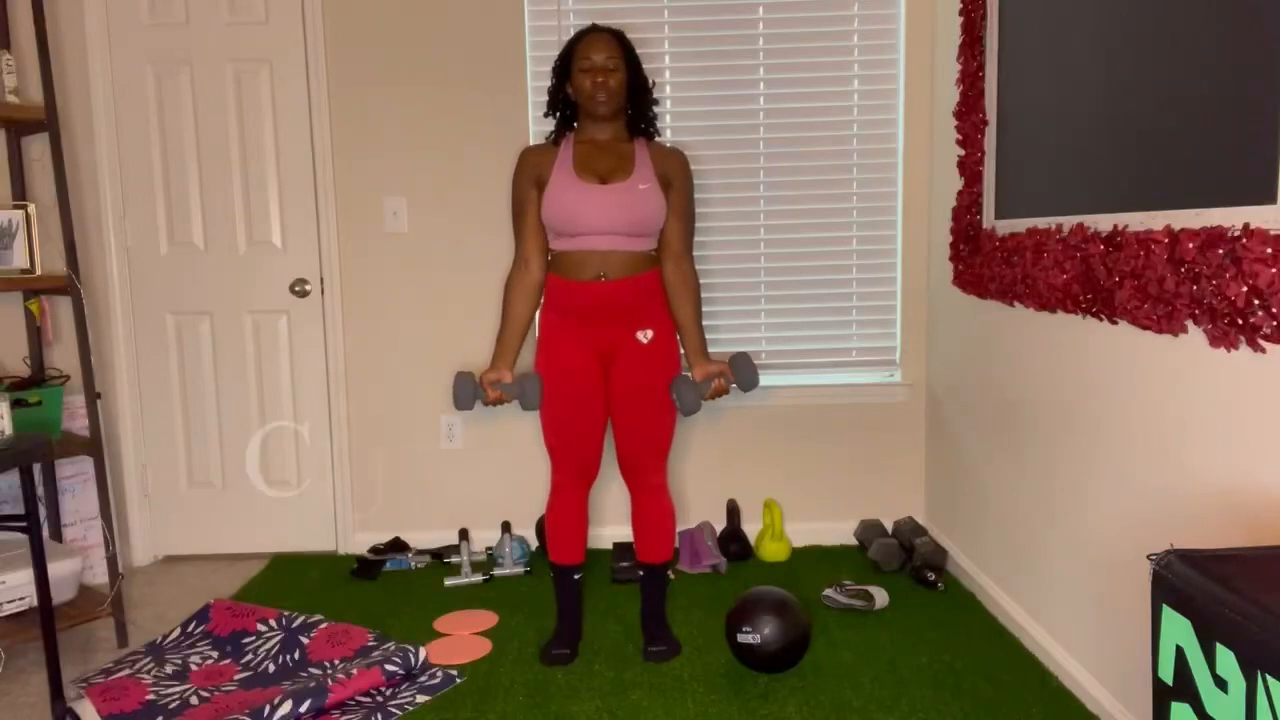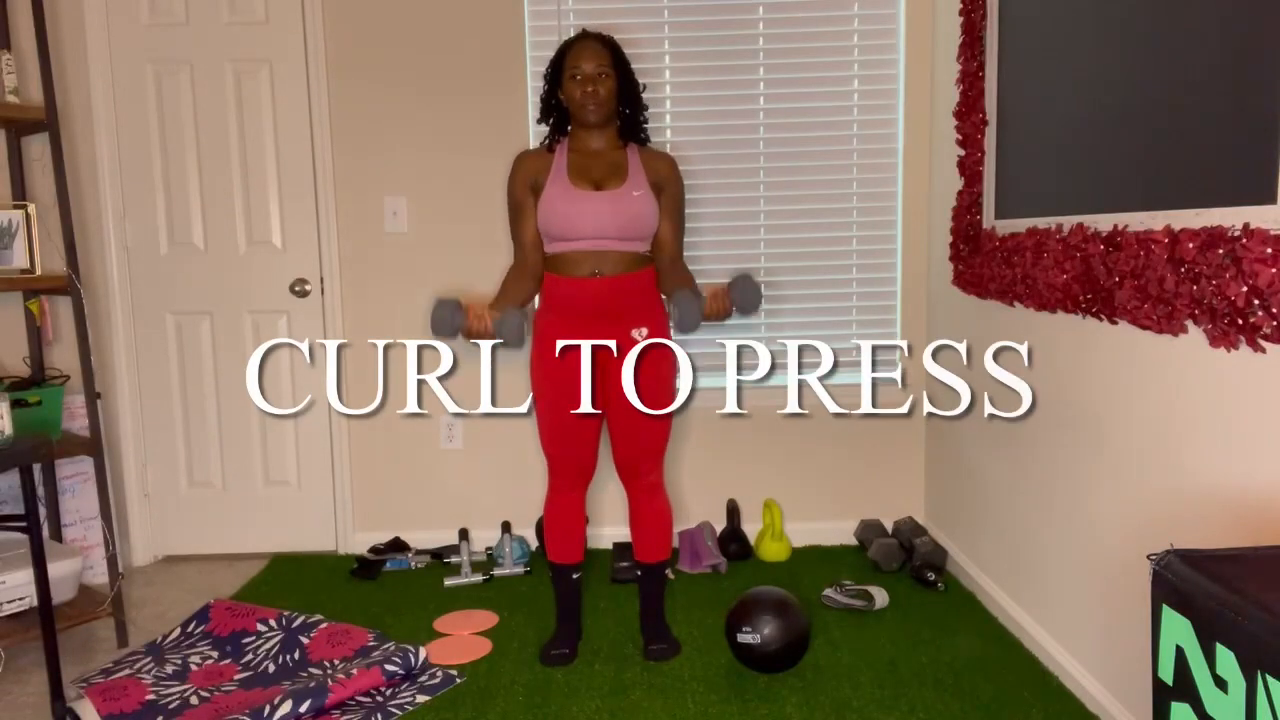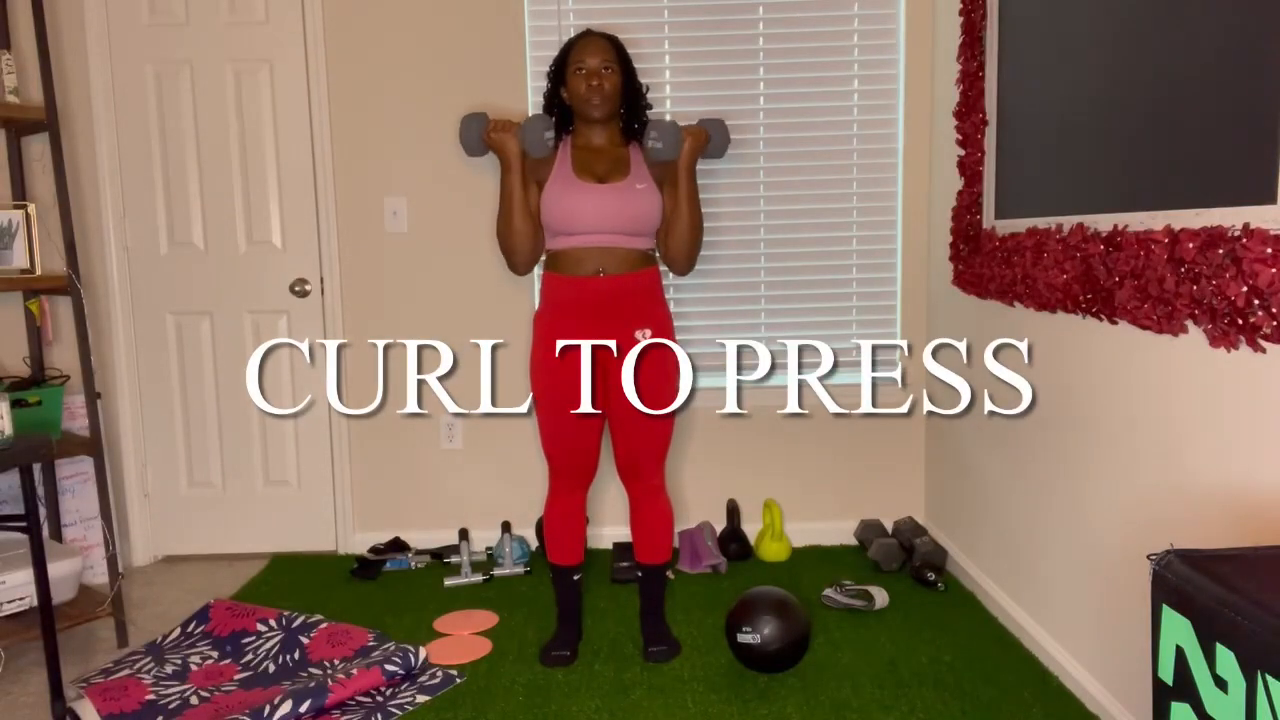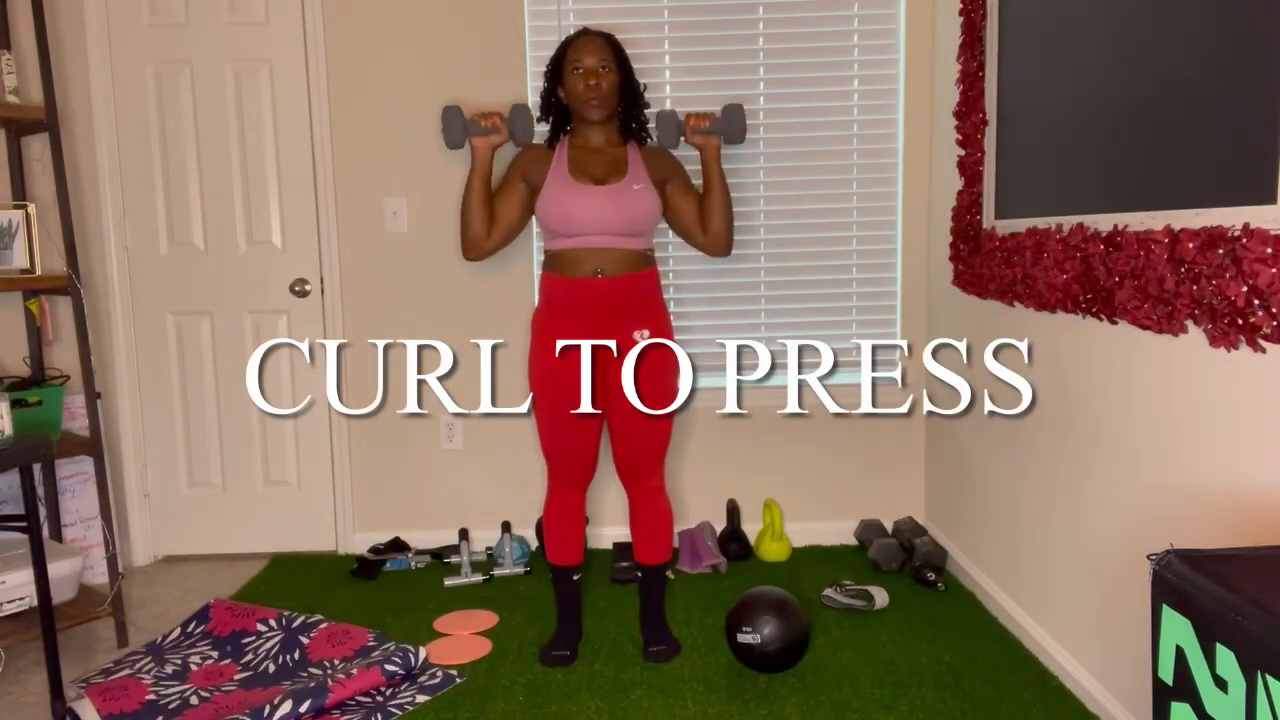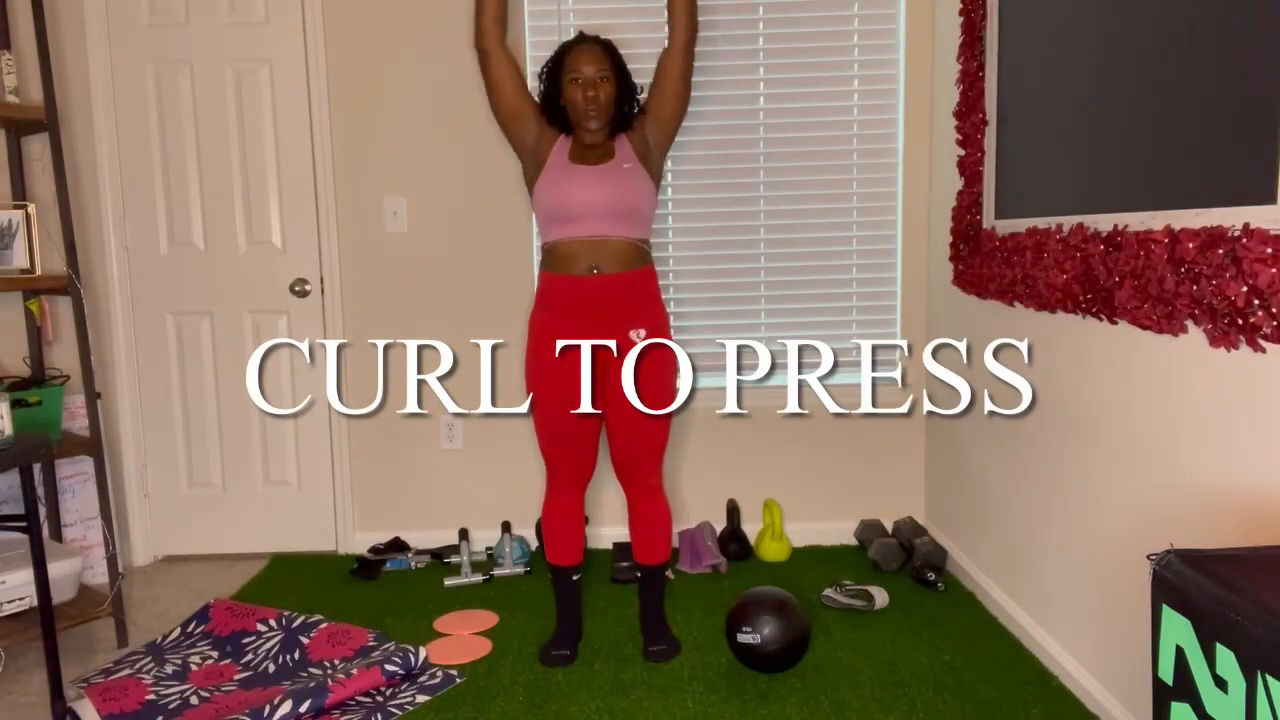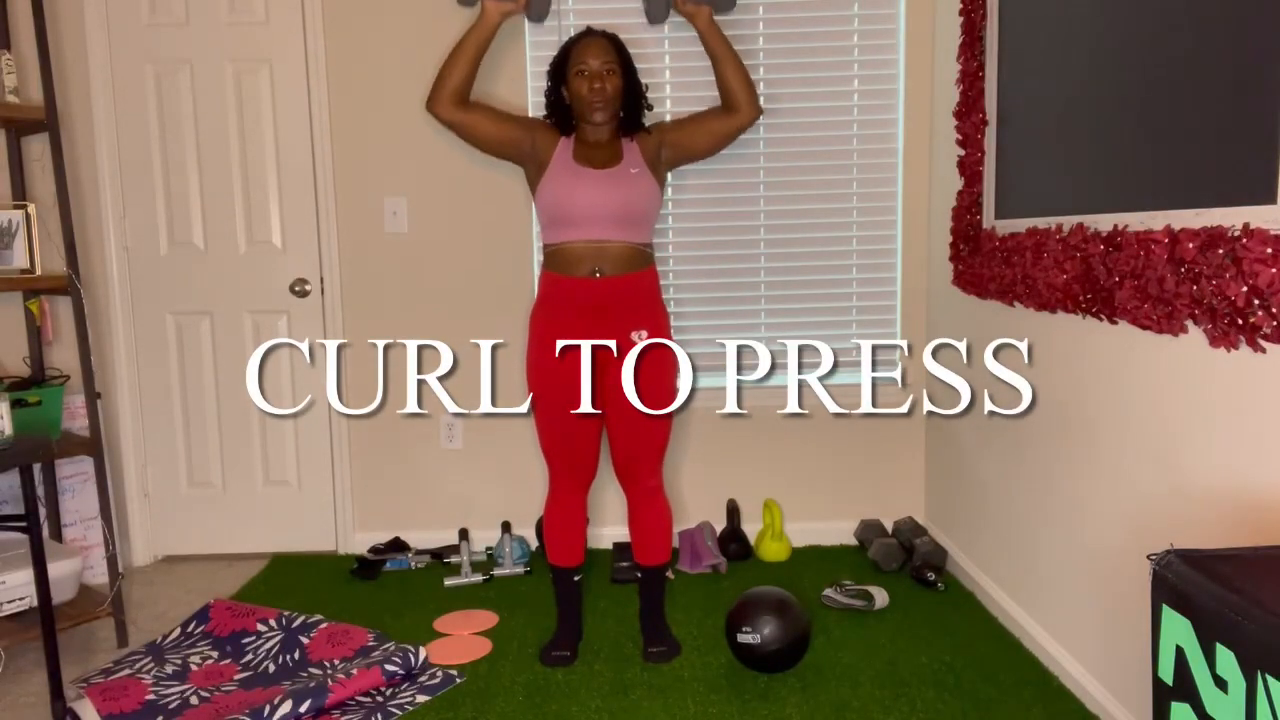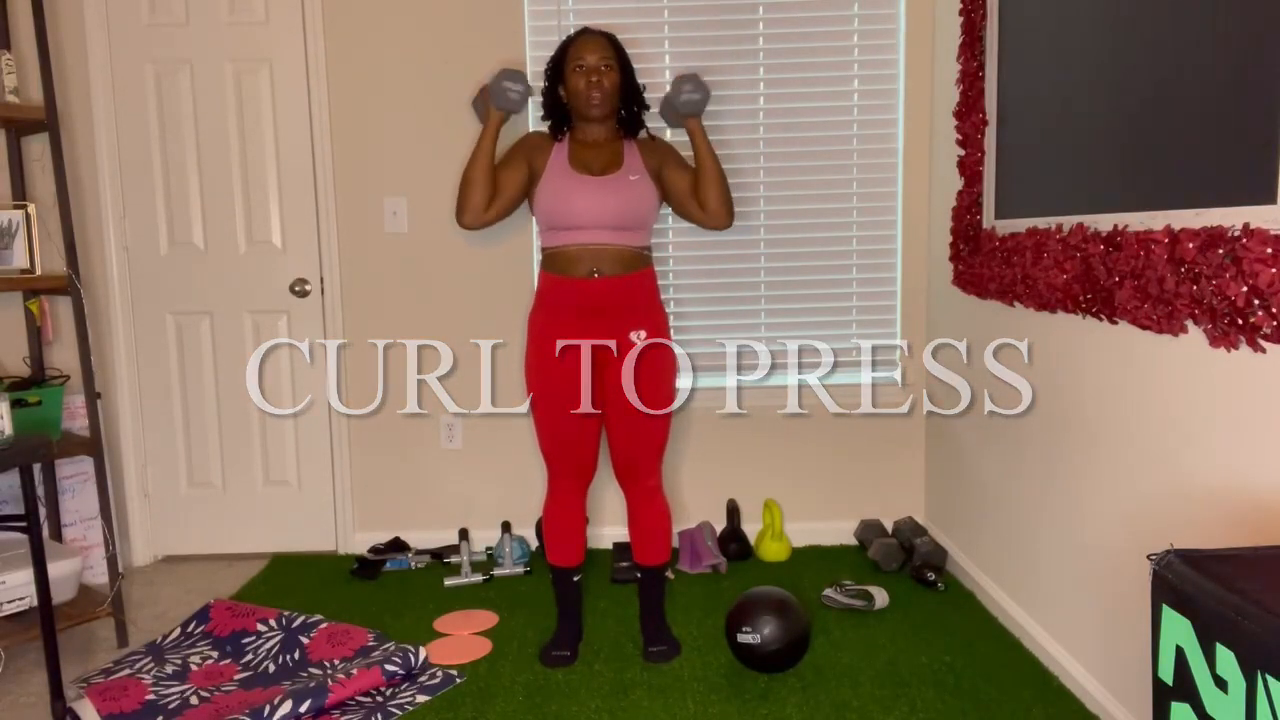
dt=0.7s
person 1, frame 1
left shoulder: (666, 163)
right shoulder: (538, 163)
left elbow: (678, 263)
right elbow: (528, 265)
left wrist: (698, 355)
right wrist: (503, 360)
left hip: (644, 328)
right hip: (567, 329)
left knee: (647, 476)
right knee: (570, 478)
left ankle: (655, 616)
right ankle: (567, 619)
person 1, frame 2
left shoulder: (656, 167)
right shoulder: (533, 168)
left elbow: (669, 265)
right elbow: (528, 267)
left wrist: (697, 298)
right wrist: (496, 309)
left hip: (639, 329)
right hip: (562, 331)
left knee: (643, 475)
right knee: (566, 477)
left ankle: (653, 615)
right ankle: (567, 619)
person 1, frame 3
left shoulder: (655, 162)
right shoulder: (540, 162)
left elbow: (681, 259)
right elbow: (519, 257)
left wrist: (686, 167)
right wrist: (510, 164)
left hip: (641, 328)
right hip: (564, 330)
left knee: (645, 477)
right knee: (567, 479)
left ankle: (653, 615)
right ankle: (568, 619)
person 1, frame 4
left shoulder: (654, 162)
right shoulder: (536, 163)
left elbow: (717, 239)
right elbow: (477, 243)
left wrist: (709, 154)
right wrist: (482, 155)
left hip: (640, 327)
right hip: (562, 329)
left knee: (644, 477)
right knee: (566, 479)
left ankle: (653, 616)
right ankle: (568, 620)
person 1, frame 5
left shoulder: (646, 143)
right shoulder: (538, 147)
left hip: (637, 322)
right hip: (560, 325)
left knee: (643, 478)
right knee: (565, 480)
left ankle: (653, 616)
right ankle: (567, 619)
person 1, frame 6
left shoulder: (654, 147)
right shoulder: (539, 145)
left elbow: (744, 112)
right elbow: (444, 107)
left hip: (638, 322)
right hip: (560, 323)
left knee: (643, 478)
right knee: (567, 480)
left ankle: (653, 616)
right ankle: (568, 620)
person 1, frame 7
left shoulder: (651, 153)
right shoulder: (538, 151)
left elbow: (717, 214)
right elbow: (472, 213)
left wrist: (696, 129)
right wrist: (492, 125)
left hip: (636, 322)
right hip: (559, 325)
left knee: (642, 476)
right knee: (566, 479)
left ankle: (653, 616)
right ankle: (568, 620)
